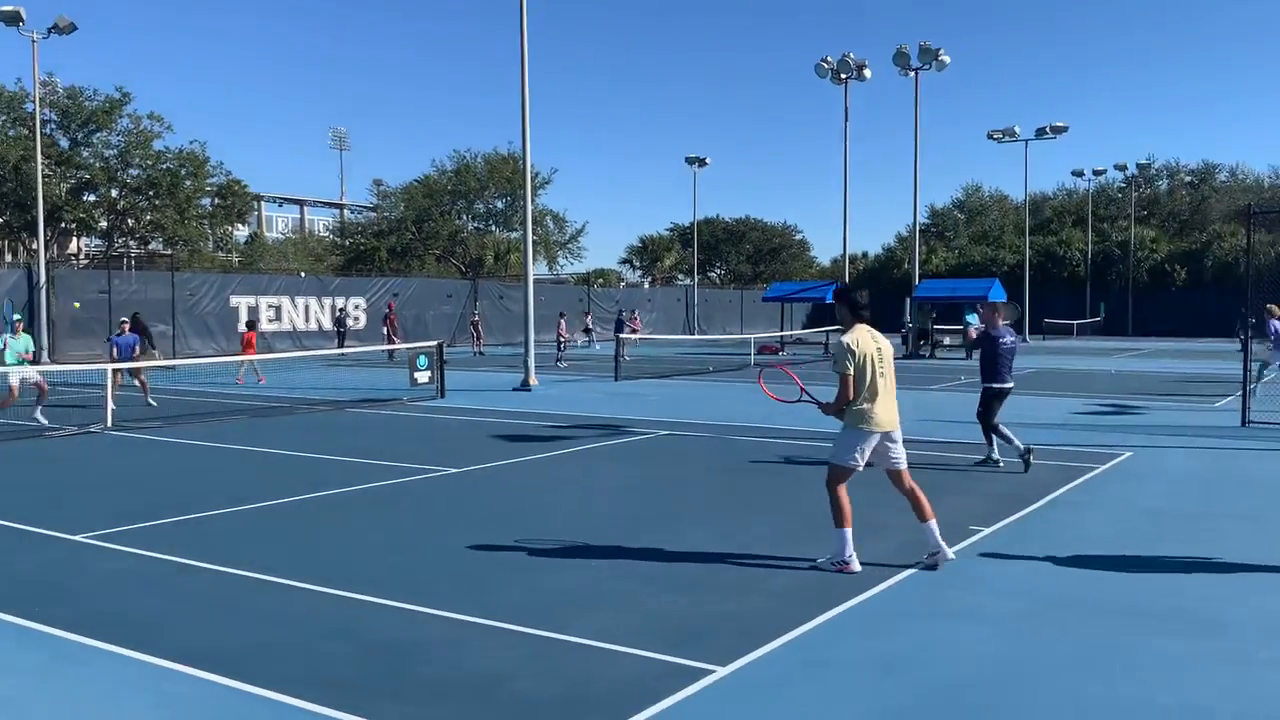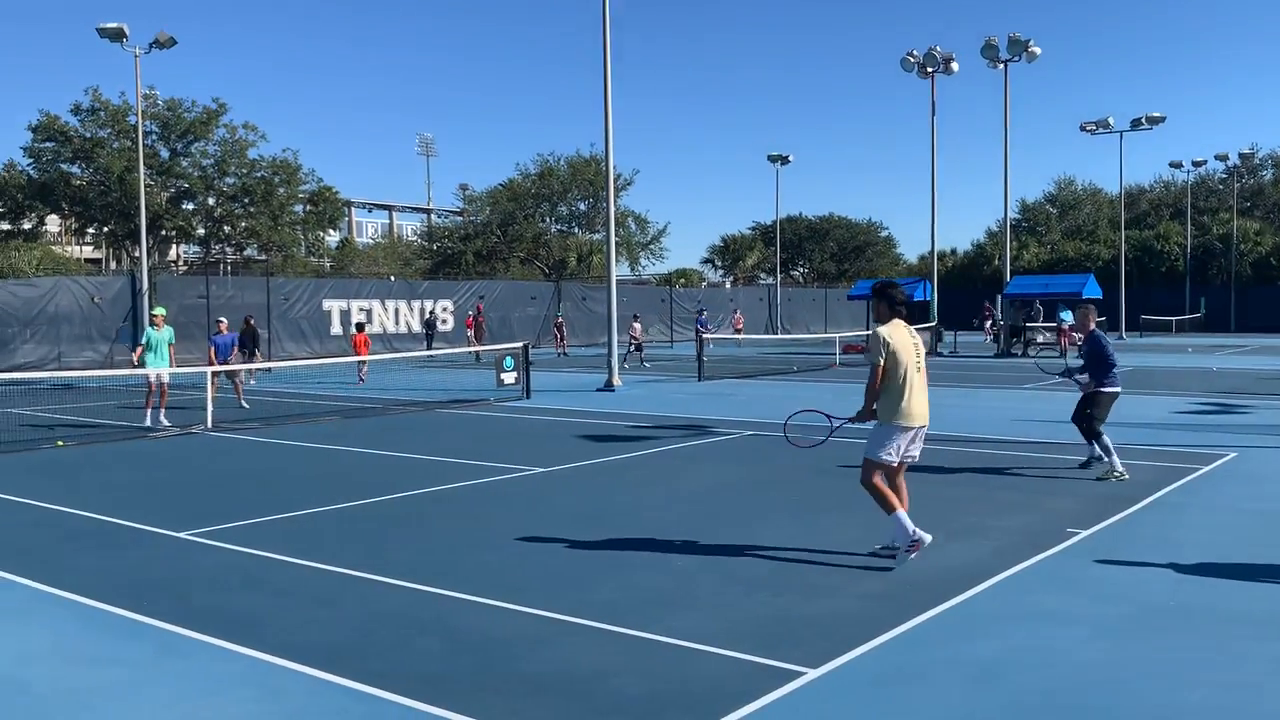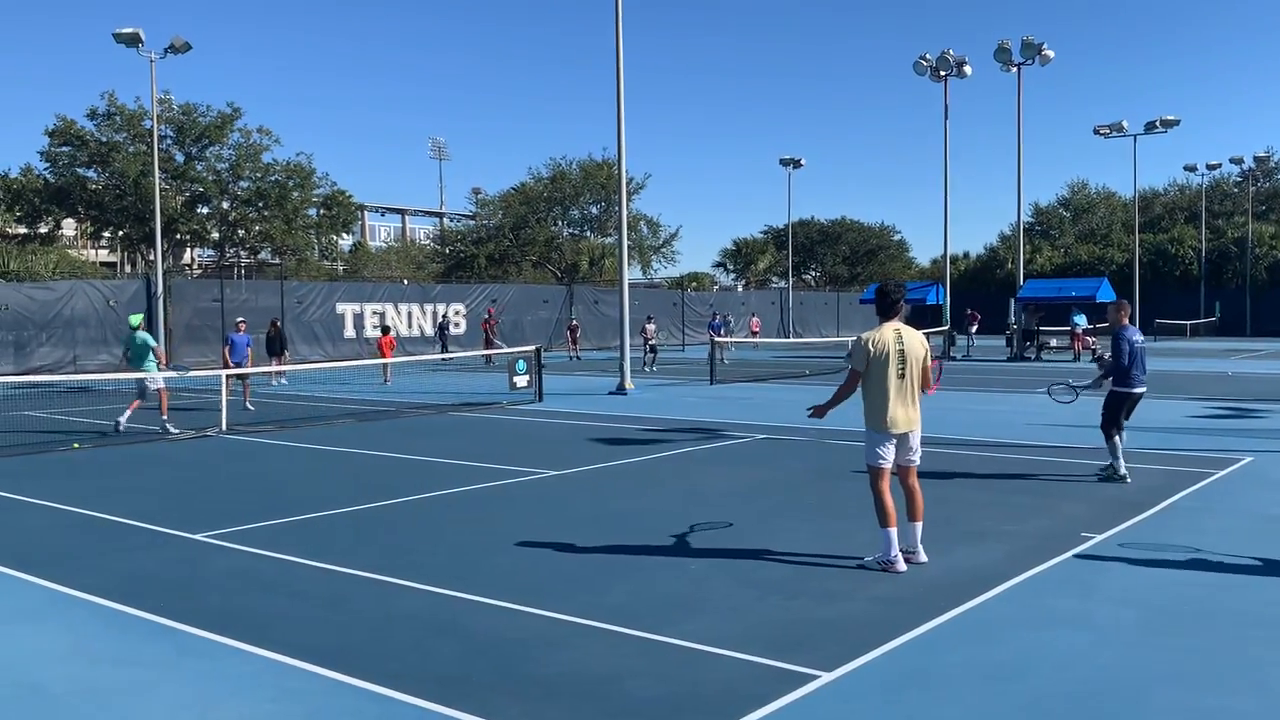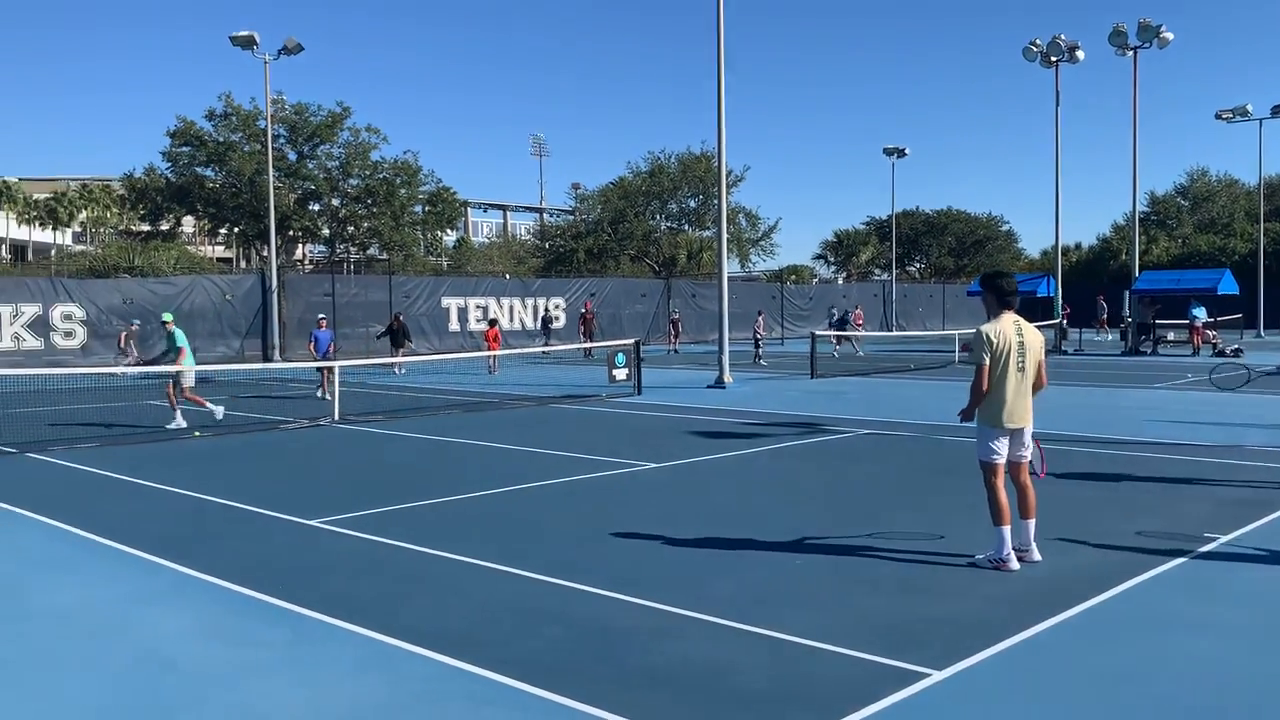
dt=0.7s
person 1, frame 1
left shoulder: (847, 342)
right shoulder: (882, 340)
left elbow: (847, 395)
left wrist: (831, 408)
left hip: (861, 424)
right hip: (889, 421)
left knee: (835, 483)
right knee: (906, 485)
left ankle: (846, 556)
right ankle: (939, 547)
person 1, frame 2
left shoulder: (882, 334)
right shoulder: (914, 335)
left elbow: (875, 383)
left wrist: (865, 411)
left hip: (896, 419)
right hip: (919, 416)
left knee: (870, 477)
right knee: (895, 476)
left ankle: (912, 534)
right ankle: (901, 542)
person 1, frame 3
left shoulder: (867, 340)
right shoulder: (919, 338)
left elbow: (850, 385)
right elbow: (927, 384)
left wrist: (825, 407)
left hip: (881, 424)
right hip: (911, 421)
left knee: (881, 486)
right knee: (910, 482)
left ankle: (892, 555)
right ankle: (914, 548)
person 1, frame 4
left shoulder: (987, 332)
right shoulder: (1033, 332)
left elbow: (981, 384)
right elbow: (1041, 381)
left wrist: (970, 409)
left hip: (994, 419)
right hip: (1023, 417)
left knee: (995, 482)
right knee: (1022, 478)
left ankle: (1004, 553)
right ankle: (1028, 546)
